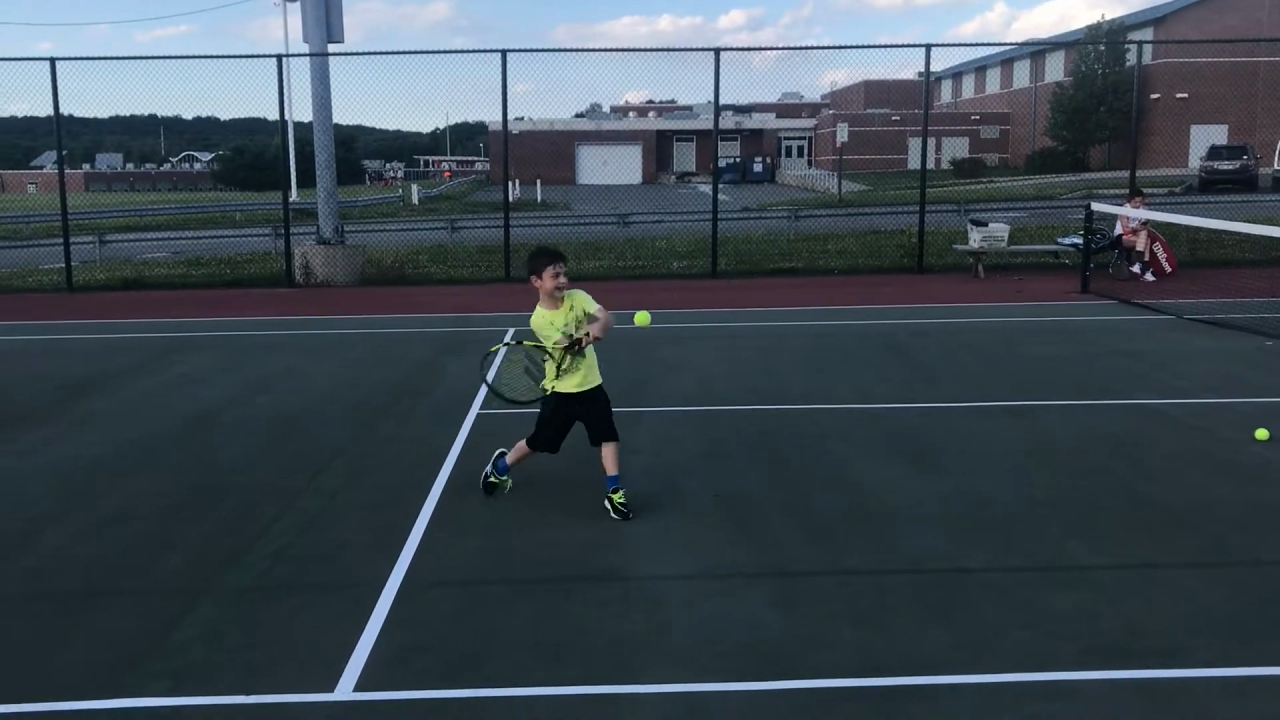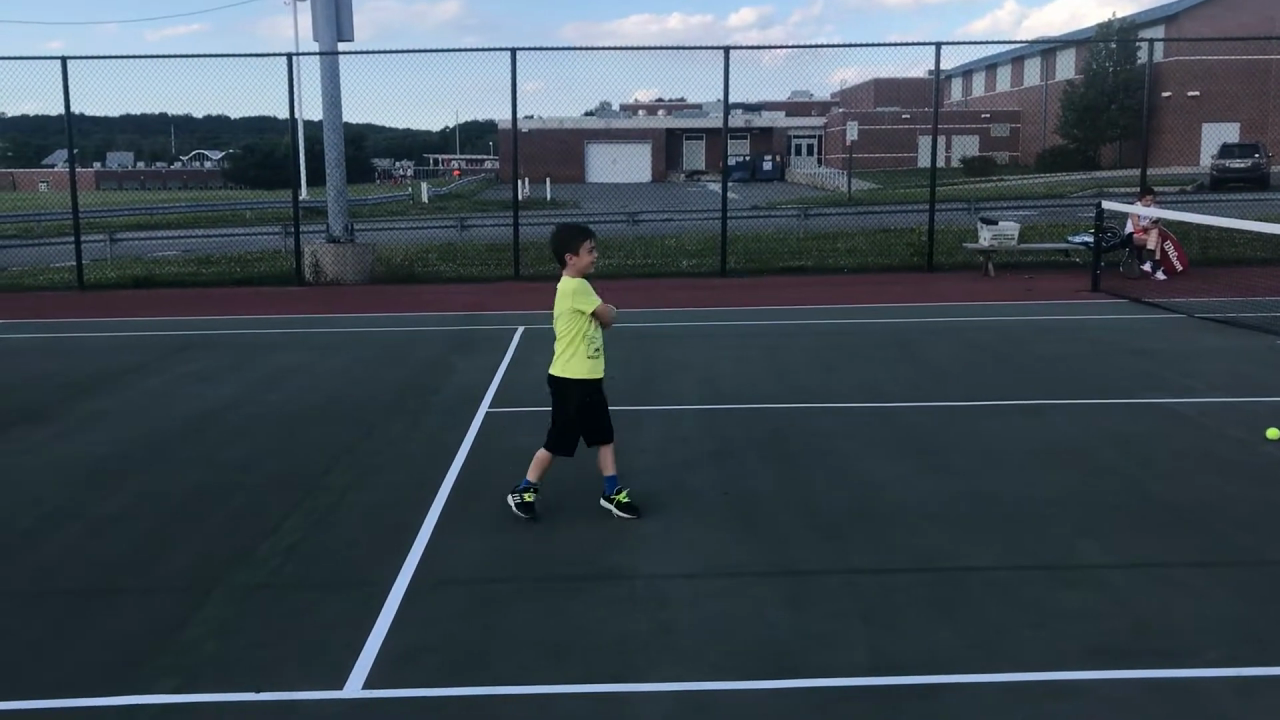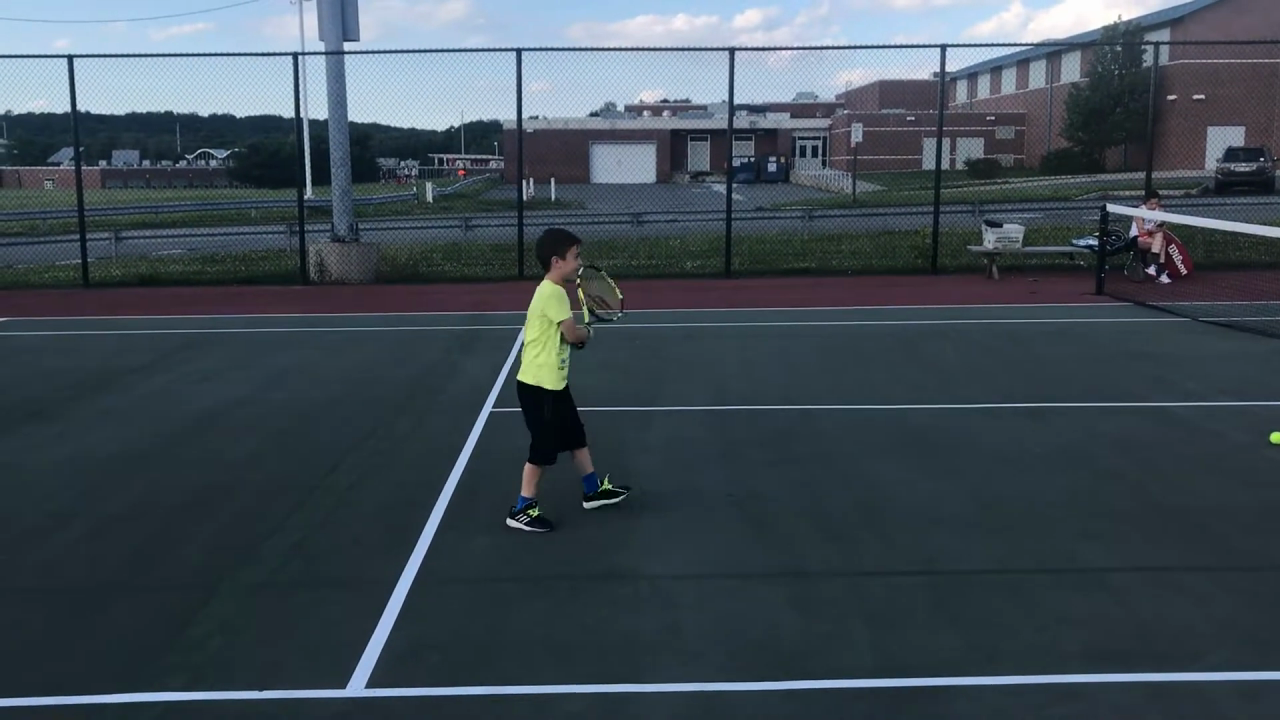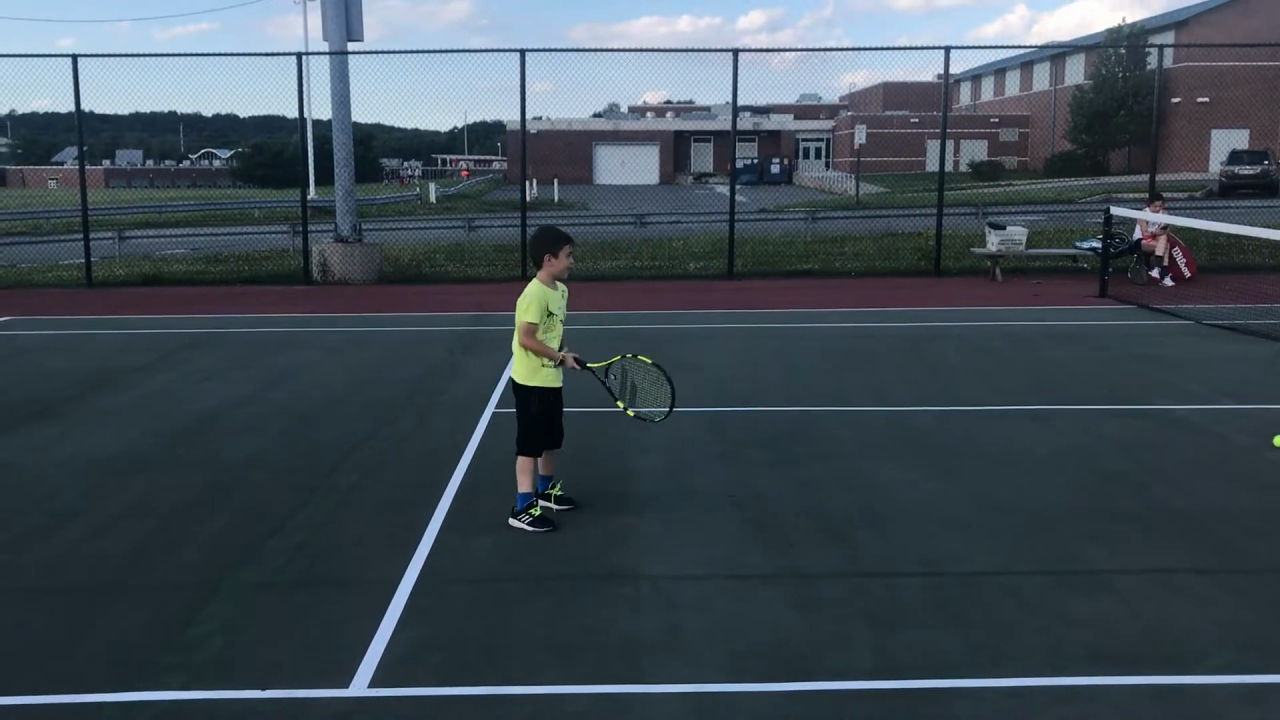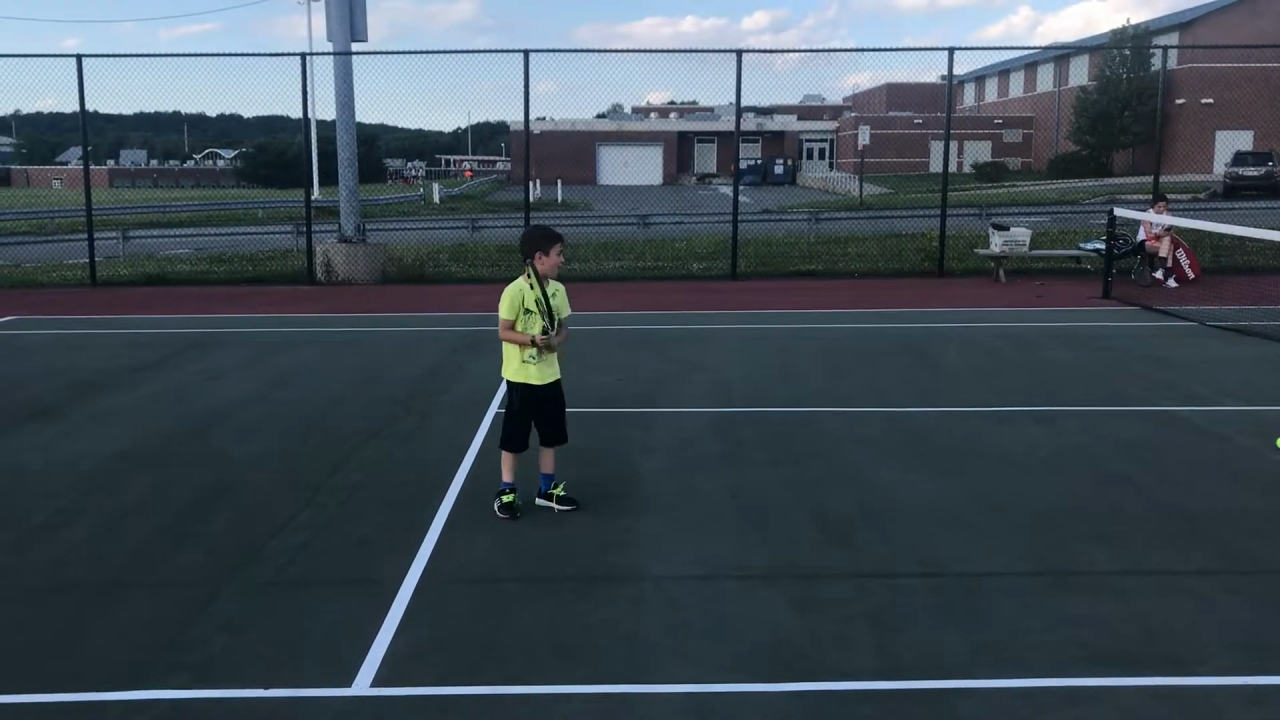
dt=0.3s
person 1, frame 1
left shoulder: (578, 297)
right shoulder: (539, 319)
left elbow: (605, 318)
right elbow: (567, 346)
left wrist: (596, 328)
right wrist: (582, 338)
left hip: (589, 384)
right hip: (559, 389)
left knee: (608, 435)
right knee: (539, 441)
left ankle: (614, 492)
right ankle: (501, 466)
person 1, frame 2
left shoulder: (572, 285)
right shoulder: (577, 287)
right elbow: (607, 318)
left wrist: (598, 313)
right wrist: (610, 309)
left hip: (585, 376)
right hip: (570, 378)
left knee: (602, 434)
right knee: (559, 440)
left ankle: (613, 491)
right ankle: (524, 491)
person 1, frame 3
left shoulder: (549, 291)
right shoulder: (554, 293)
right elbow: (572, 334)
left wrist: (577, 331)
right wrist: (587, 331)
left hip: (552, 384)
right hip: (539, 385)
left knee: (575, 436)
right knee: (543, 448)
left ankle: (593, 488)
right ankle: (522, 509)
person 1, frame 4
left shoulder: (560, 290)
right shoulder: (533, 294)
right elbow: (525, 338)
left wrist: (562, 354)
right wrist: (558, 355)
left hip: (552, 379)
right hip: (530, 381)
left knee: (551, 438)
right knee: (530, 442)
left ankle: (545, 489)
right ankle: (525, 506)
person 1, frame 5
left shoulder: (557, 289)
right shoulder: (514, 291)
right elbow: (504, 332)
left wrist: (555, 341)
right wrist: (532, 340)
left hip: (549, 376)
right hip: (521, 378)
left knee: (551, 435)
right knee: (514, 437)
left ankle: (548, 489)
right ankle: (506, 491)
